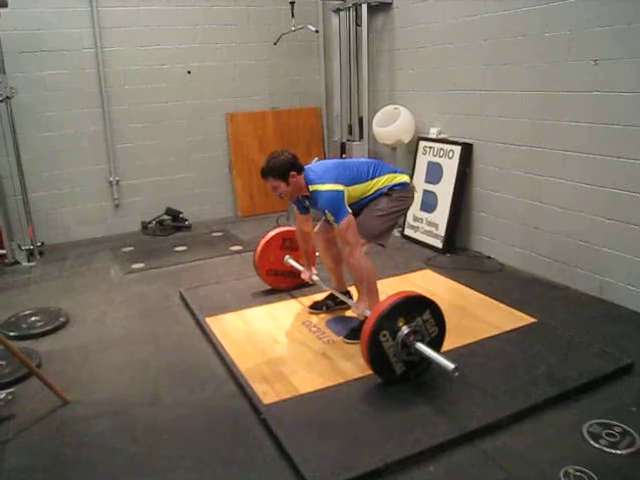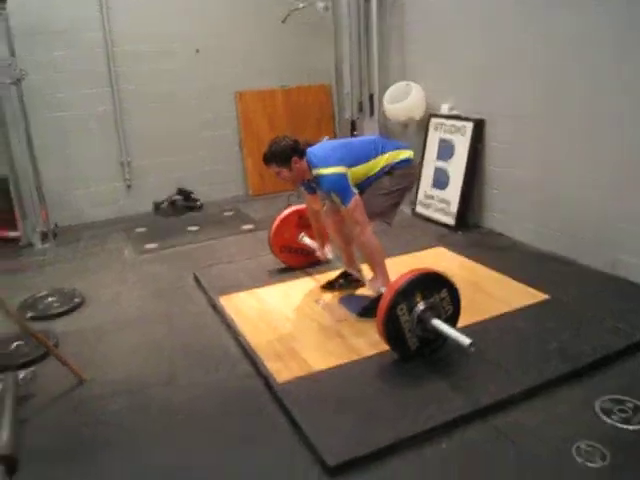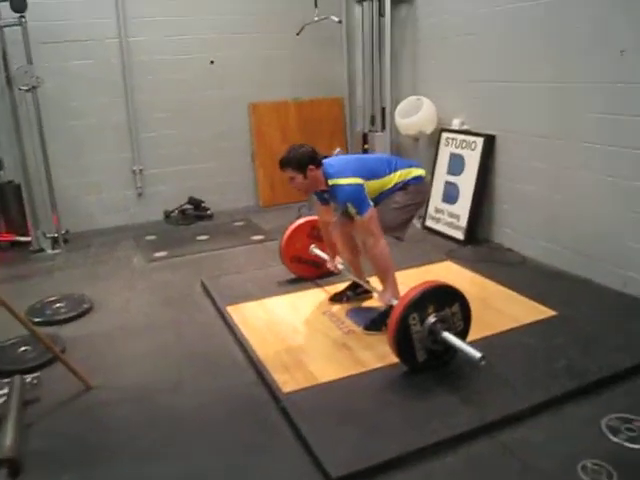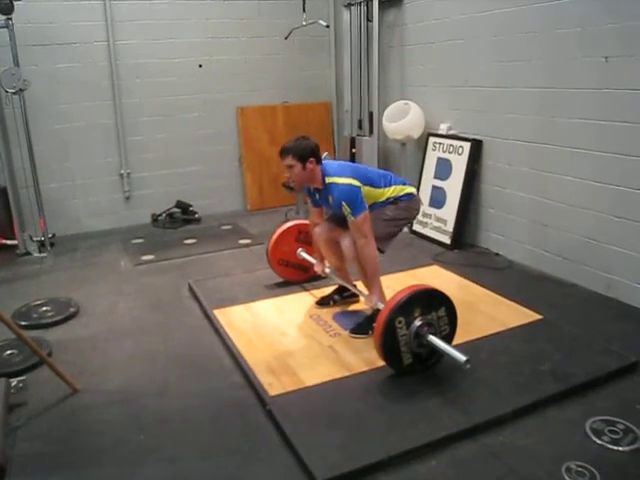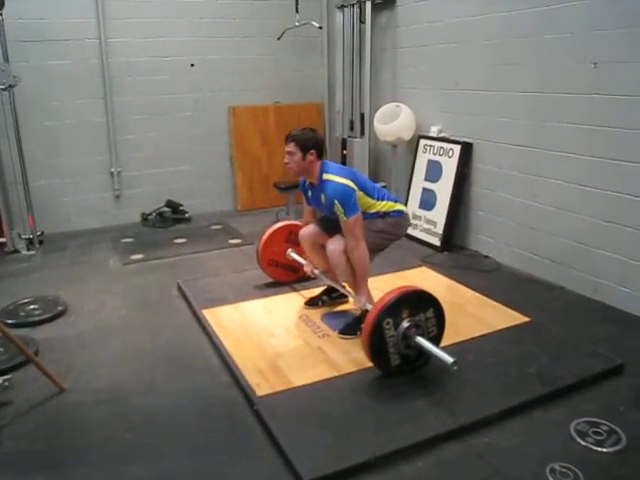
dt=0.5s
person 1, frame 1
left shoulder: (326, 193)
right shoulder: (299, 186)
left elbow: (351, 247)
right elbow: (303, 229)
left wrist: (363, 299)
right wrist: (307, 266)
left hip: (394, 189)
right hip: (367, 189)
left knee: (349, 247)
right knee: (321, 235)
right ankle: (341, 294)
person 1, frame 2
left shoulder: (330, 175)
right shoulder: (306, 166)
left elbow: (360, 226)
right elbow: (314, 209)
left wrist: (378, 278)
right wrist: (321, 245)
left hip: (398, 166)
right hip: (376, 163)
left knee: (354, 225)
right knee: (330, 215)
right ankle: (352, 273)
person 1, frame 3
left shoulder: (347, 187)
right shoulder: (319, 179)
left elbow: (374, 238)
right elbow: (326, 220)
left wrist: (389, 290)
right wrist: (332, 255)
left hip: (410, 185)
right hip: (387, 183)
left knee: (368, 237)
right knee: (339, 227)
right ankle: (360, 285)
person 1, frame 4
left shoulder: (342, 188)
right shoulder: (311, 183)
left elbow: (365, 240)
right elbow: (316, 223)
left wrist: (375, 293)
right wrist: (319, 259)
left hip: (401, 201)
right hip: (373, 201)
left knee: (350, 245)
right knee: (323, 234)
left ankle: (381, 309)
right ankle: (347, 289)
person 1, frame 5
left shoulder: (337, 188)
right shoulder: (307, 181)
left elbow: (356, 243)
right elbow: (308, 220)
left wrist: (363, 293)
right wrist: (309, 260)
left hip: (390, 217)
right hip: (360, 214)
left knee: (336, 250)
right knee: (307, 235)
left ankle: (369, 312)
right ankle: (336, 290)
